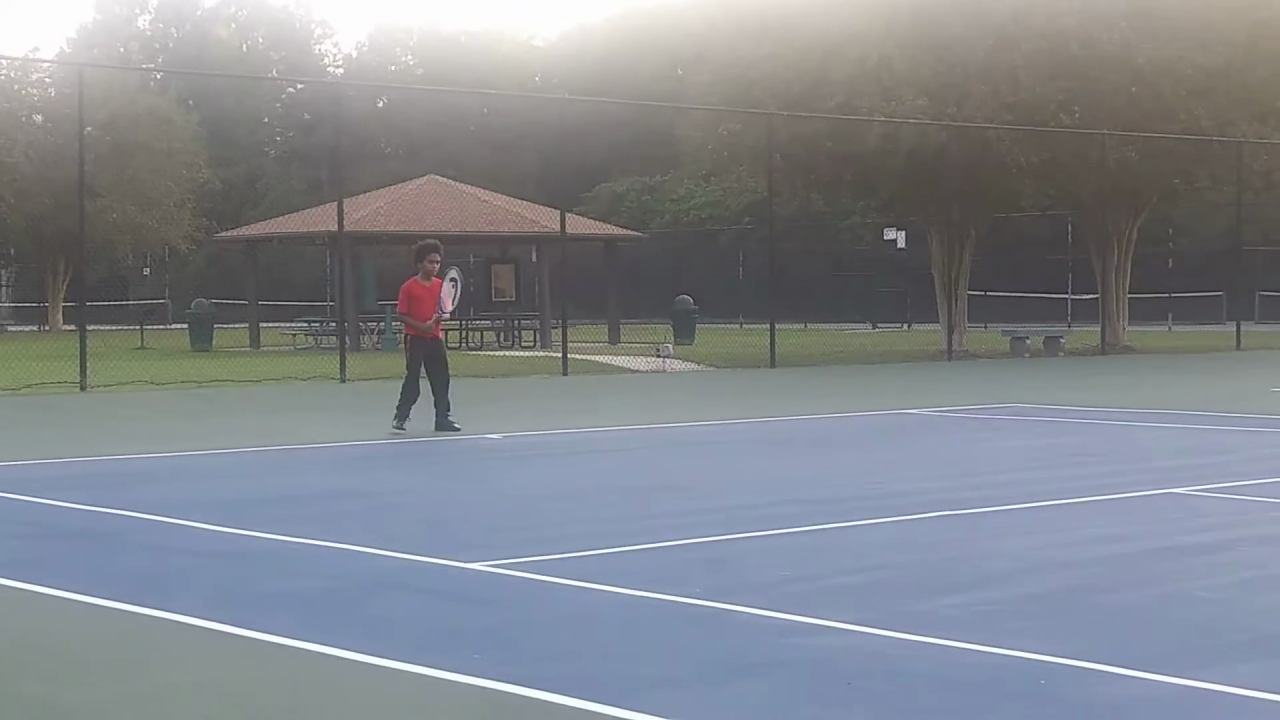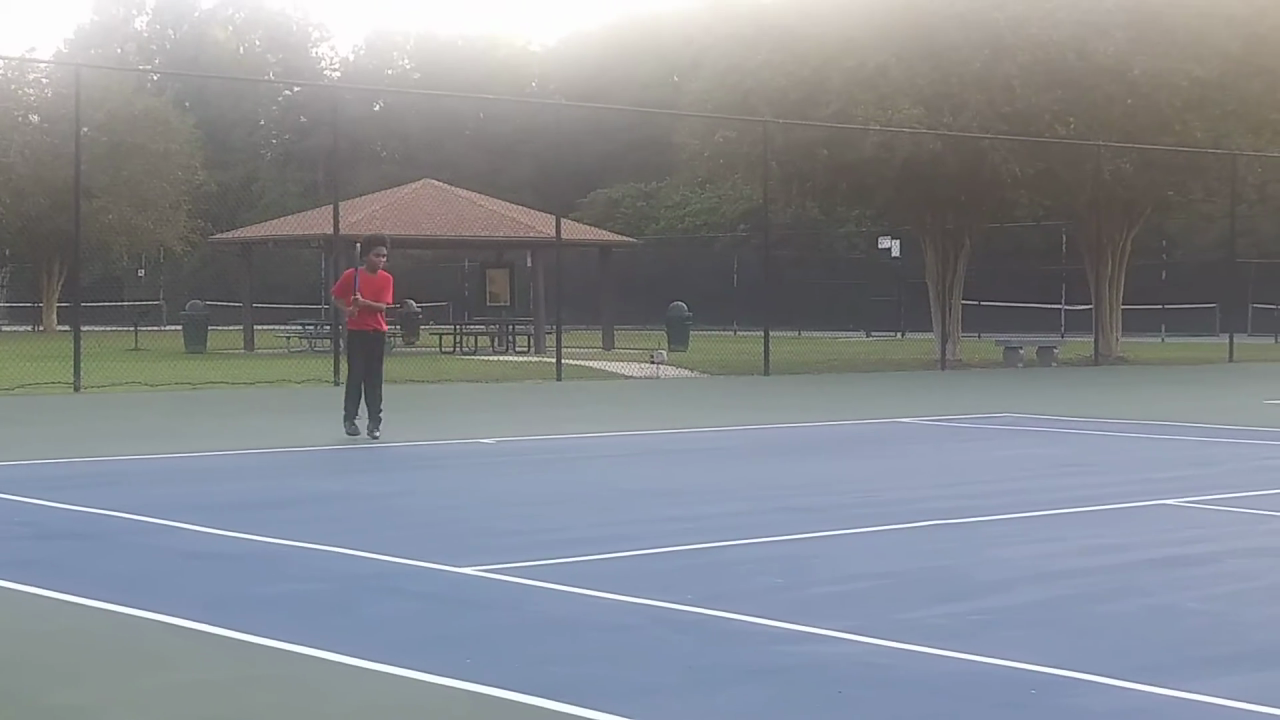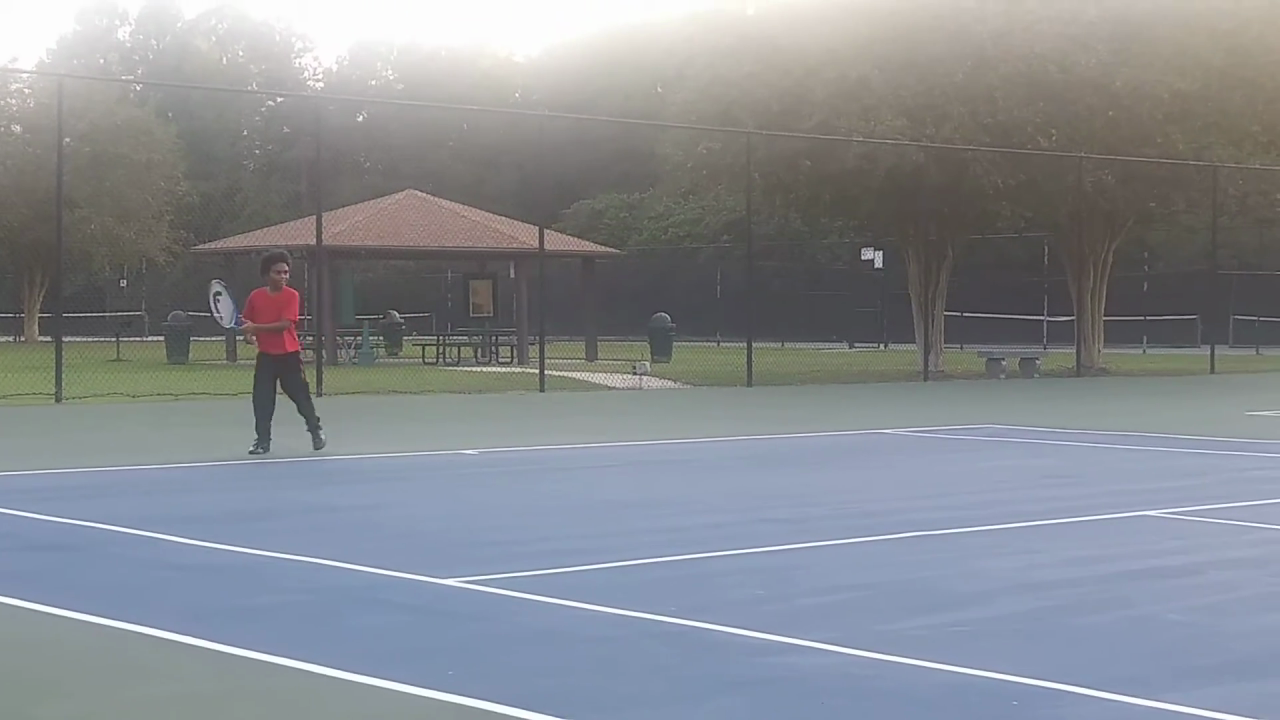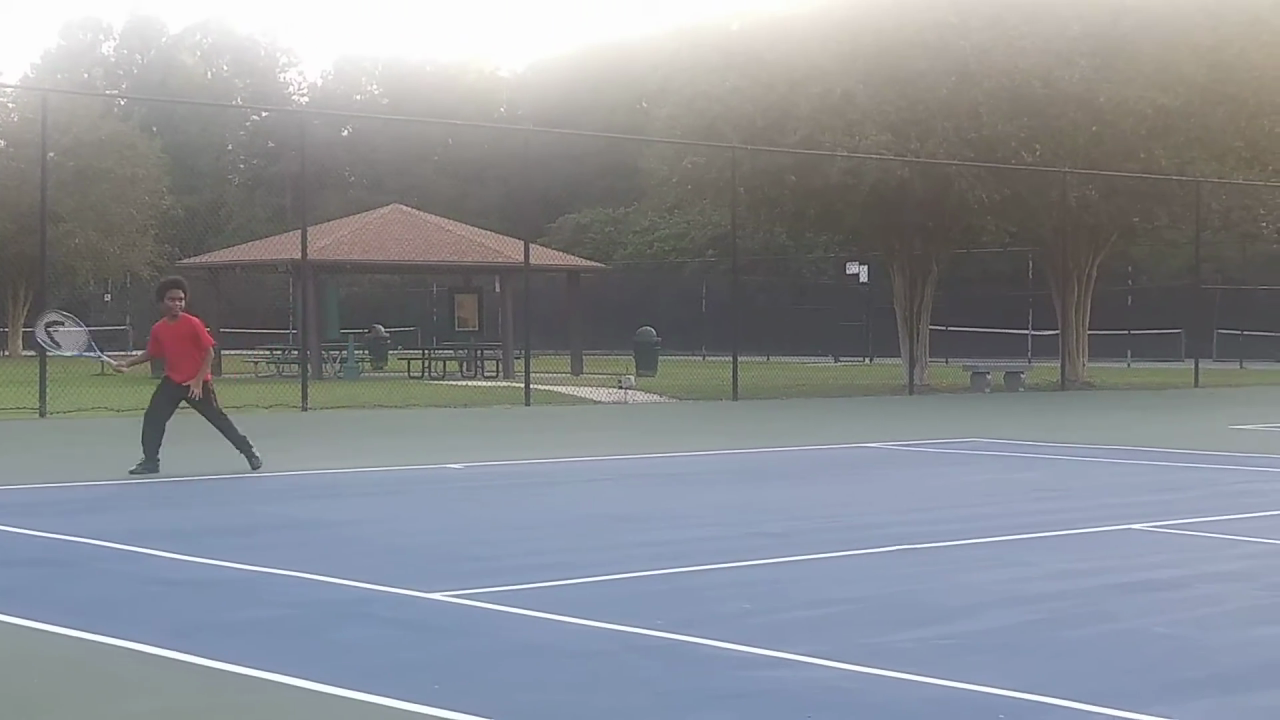
dt=0.5s
person 1, frame 1
left shoulder: (442, 286)
right shoulder: (409, 287)
right elbow: (402, 315)
left wrist: (440, 319)
right wrist: (422, 326)
left hip: (435, 339)
right hip: (416, 338)
left knee: (442, 380)
right knee: (413, 378)
left ankle: (443, 419)
right ankle: (401, 416)
person 1, frame 2
left shoulder: (387, 279)
right shoulder: (350, 275)
left elbow: (383, 306)
right elbow: (336, 296)
left wrist: (364, 302)
right wrist: (347, 309)
left hip: (377, 332)
right hip: (356, 331)
left knee: (374, 377)
right knee: (355, 375)
left ankle: (374, 421)
right ankle: (350, 418)
person 1, frame 3
left shoulder: (292, 295)
right shoulder: (255, 297)
left elbow: (285, 324)
right elbow: (249, 323)
left wrist: (255, 328)
right wrist: (249, 334)
left hip: (289, 353)
right hip: (266, 354)
left knee: (299, 393)
right knee: (261, 396)
left ankle: (315, 429)
right ankle: (263, 438)
person 1, frame 4
left shoulder: (193, 323)
right shoulder: (158, 329)
left elbow: (209, 353)
right elbow: (149, 354)
left wrist: (198, 380)
right wrist: (126, 363)
left hip: (198, 381)
right hip: (172, 380)
left knee: (218, 418)
right knee: (153, 417)
left ankle: (248, 451)
right ankle: (150, 461)
